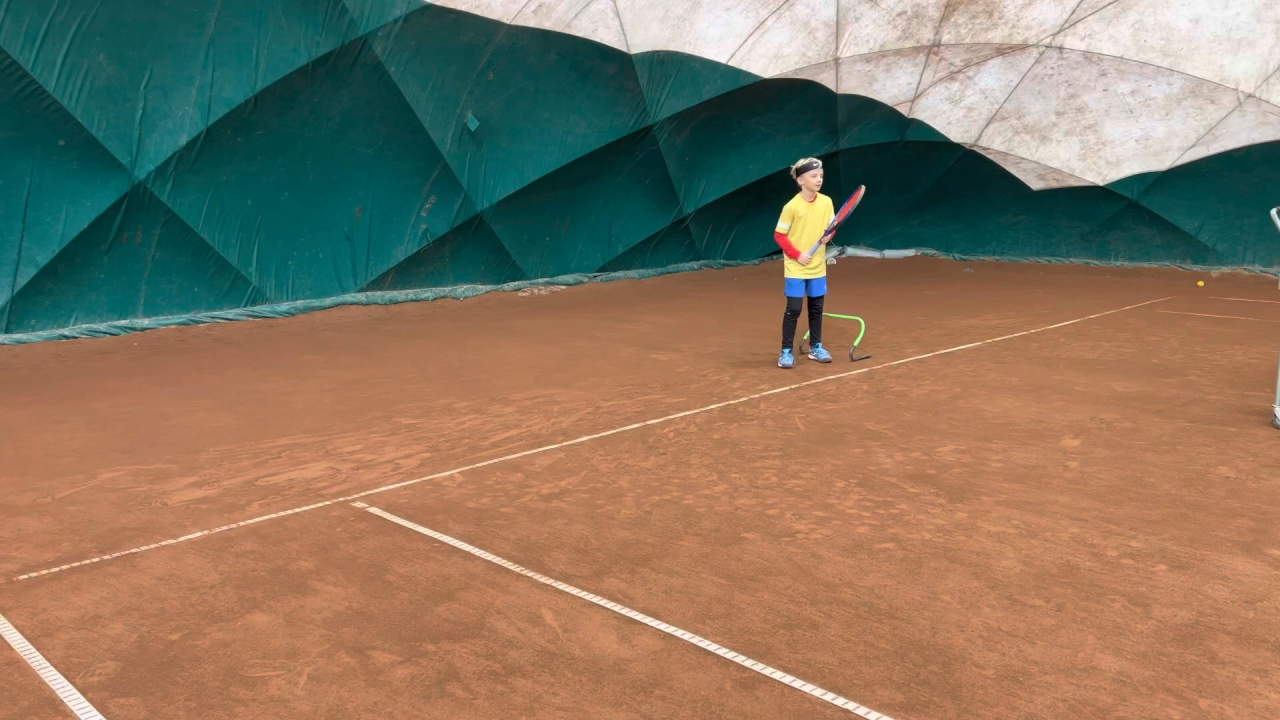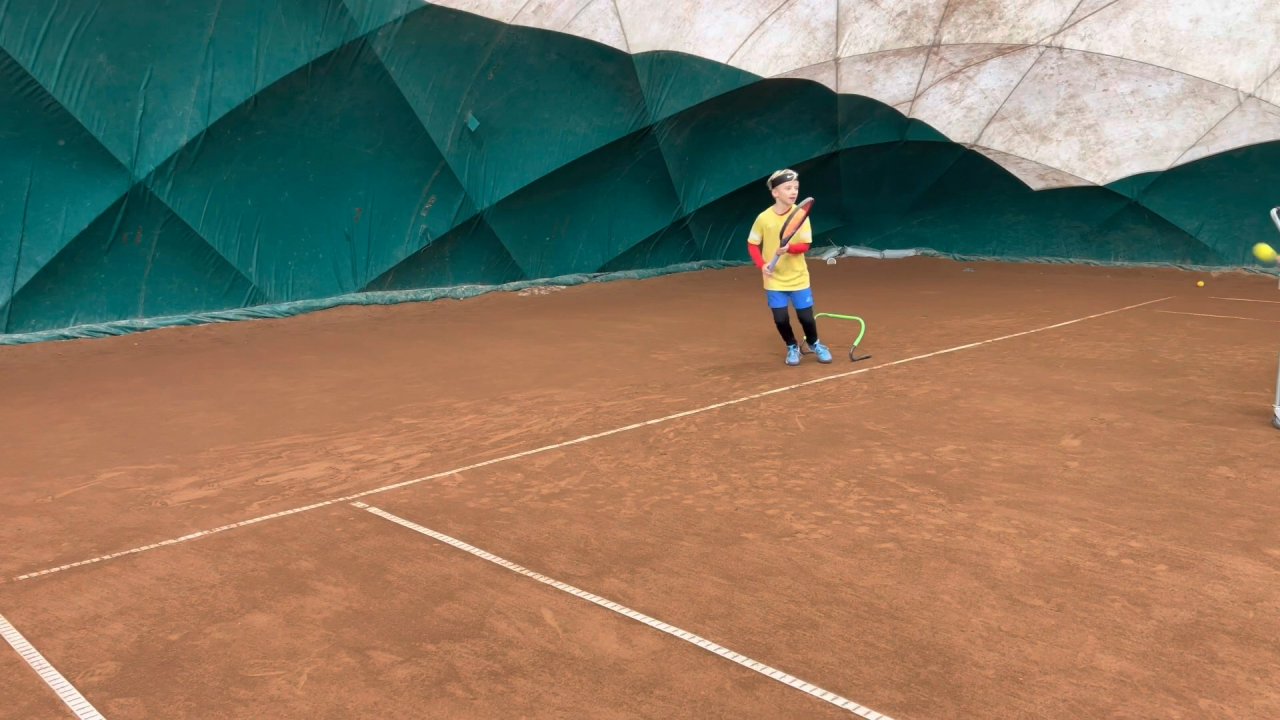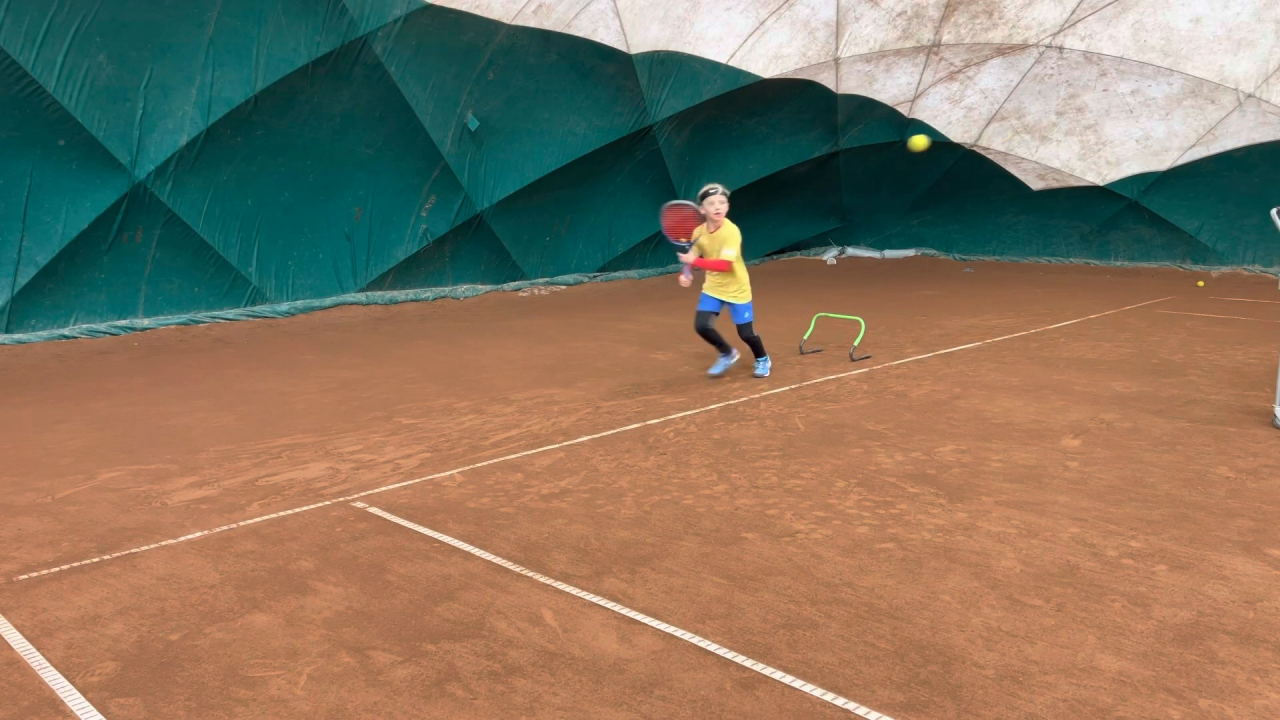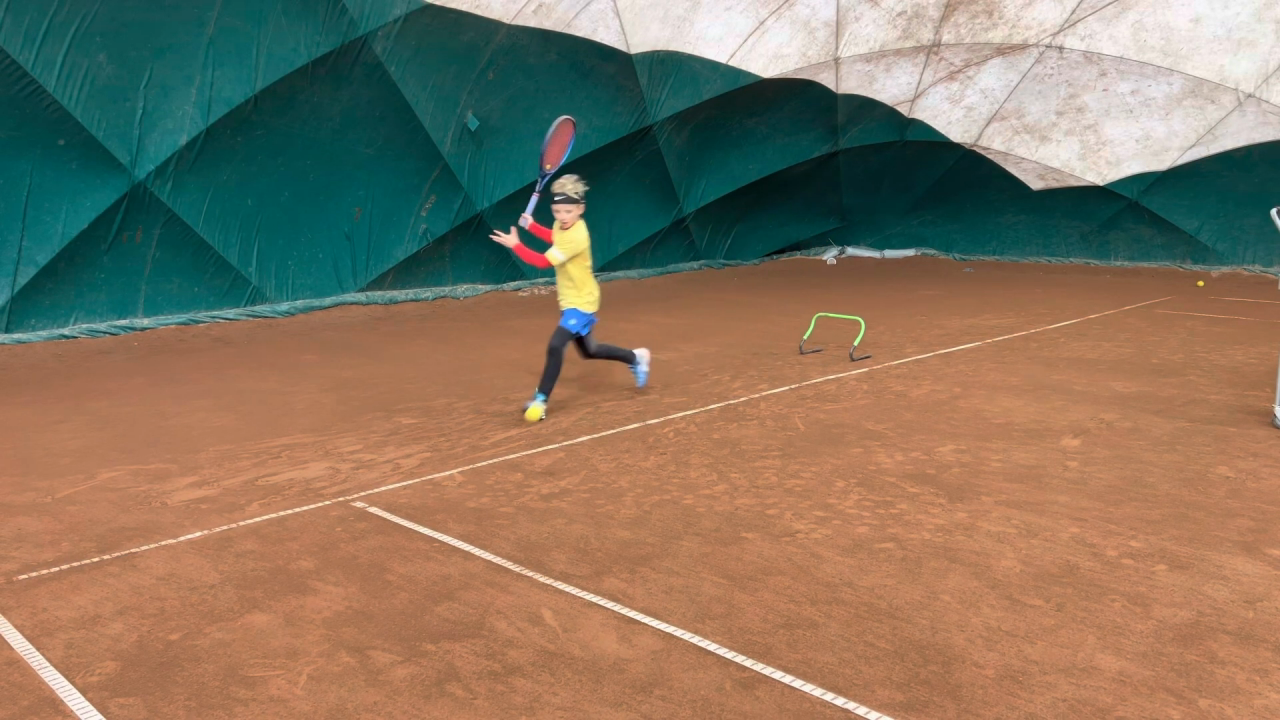
dt=0.4s
person 1, frame 1
left shoulder: (826, 202)
right shoulder: (792, 206)
right elbow: (779, 235)
left wrist: (828, 236)
right wrist: (797, 255)
left hip: (817, 267)
right hip: (796, 268)
left knee: (816, 308)
right knee: (793, 309)
left ankle: (816, 347)
right ankle: (786, 352)
person 1, frame 2
right shoulder: (763, 218)
left elbow: (805, 245)
right elbow: (752, 245)
left wrist: (788, 248)
right wrist: (762, 265)
left hip: (797, 277)
right hip: (775, 279)
left knee: (806, 317)
right knee: (781, 319)
left ankle: (815, 344)
right ankle: (792, 348)
person 1, frame 3
left shoulder: (731, 231)
right shoulder: (699, 232)
left elbow: (725, 265)
right elbow: (694, 256)
left wrist: (695, 261)
right wrist: (687, 275)
left hip: (737, 289)
right hip: (713, 289)
left knee: (745, 334)
right knee: (702, 326)
left ankle: (762, 359)
right ankle: (727, 354)
person 1, frame 4
left shoulder: (575, 236)
right shoulder: (561, 225)
left elbow: (545, 261)
left wrist: (515, 245)
right wrist: (531, 225)
left hip: (581, 301)
right hip: (570, 300)
left knee: (555, 346)
right knee: (588, 350)
left ankle: (541, 399)
right ankle: (635, 357)
